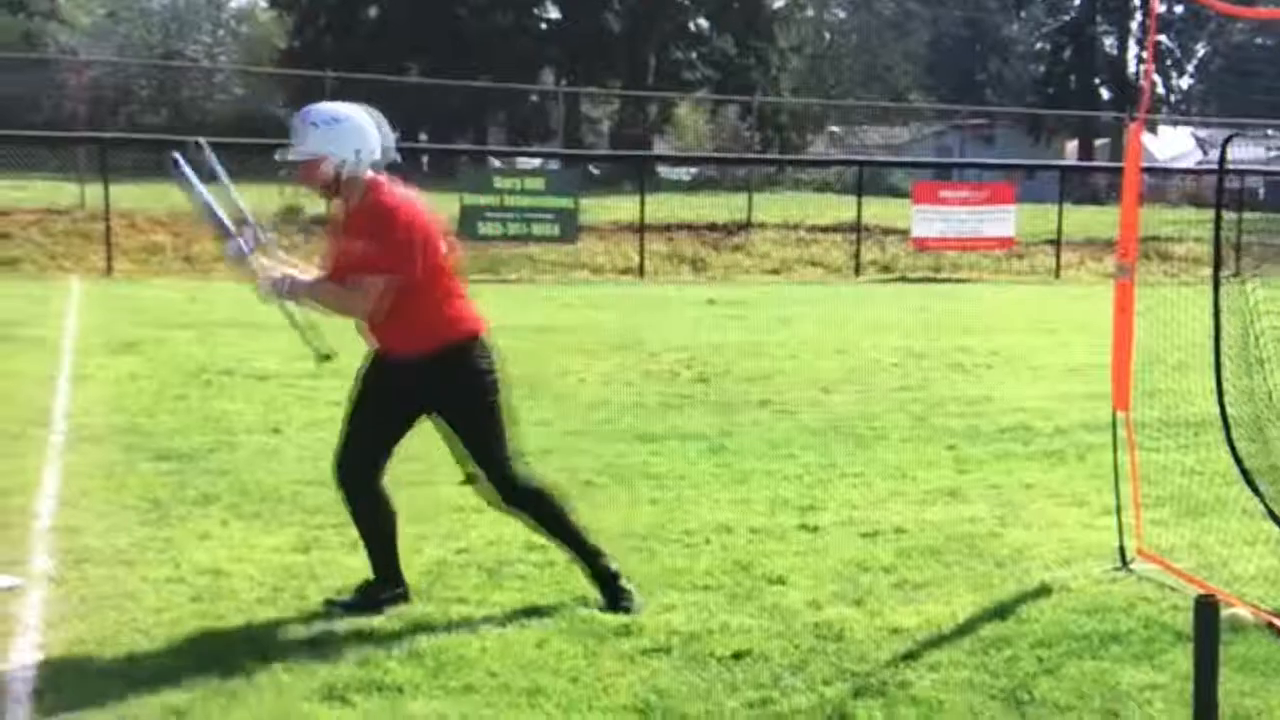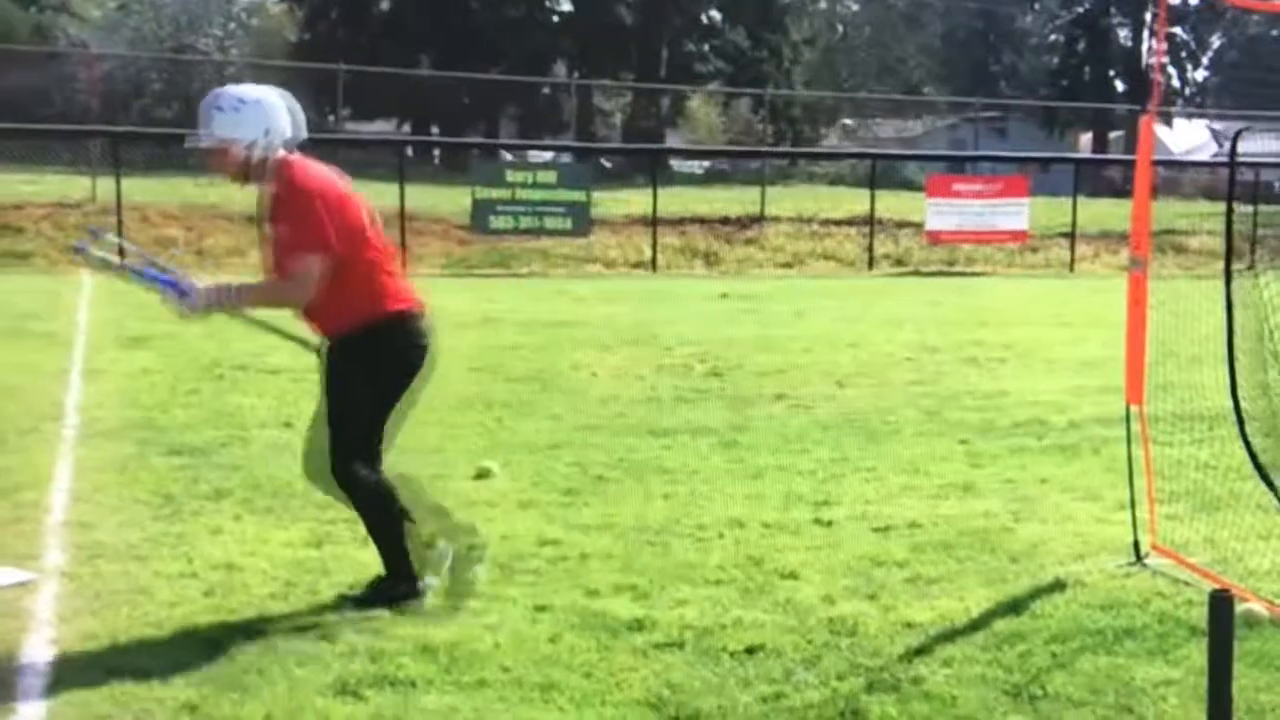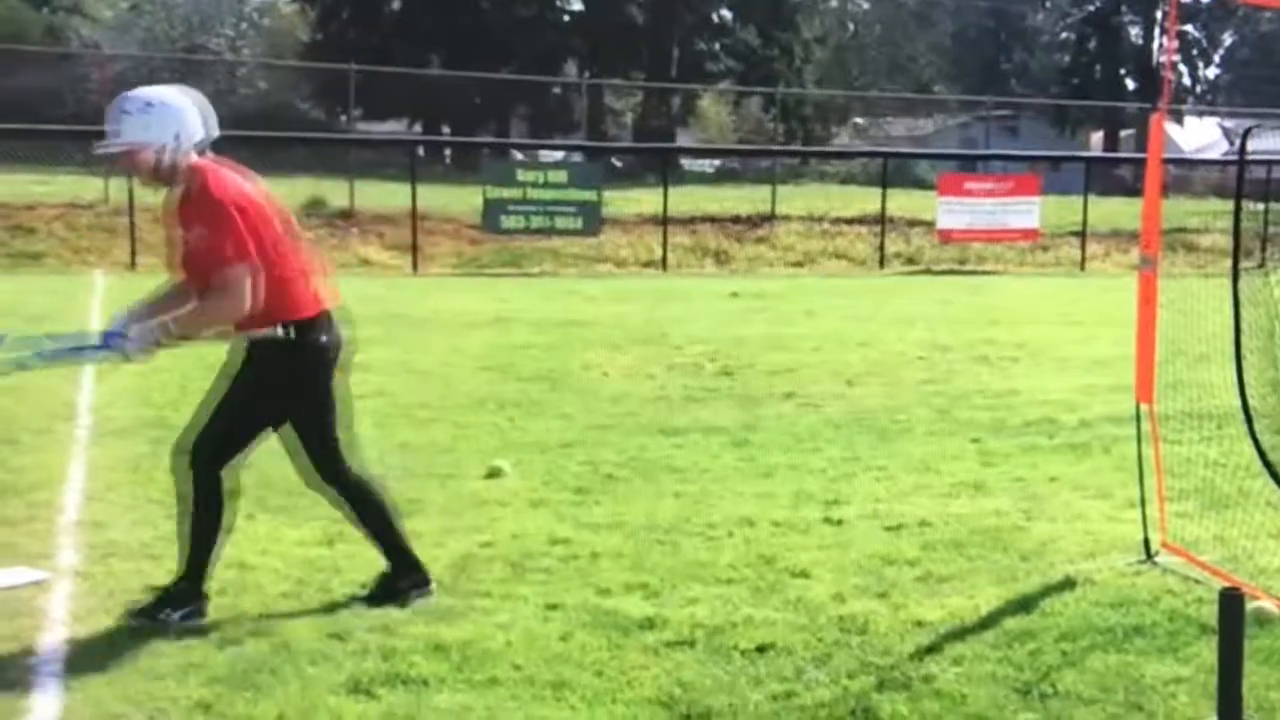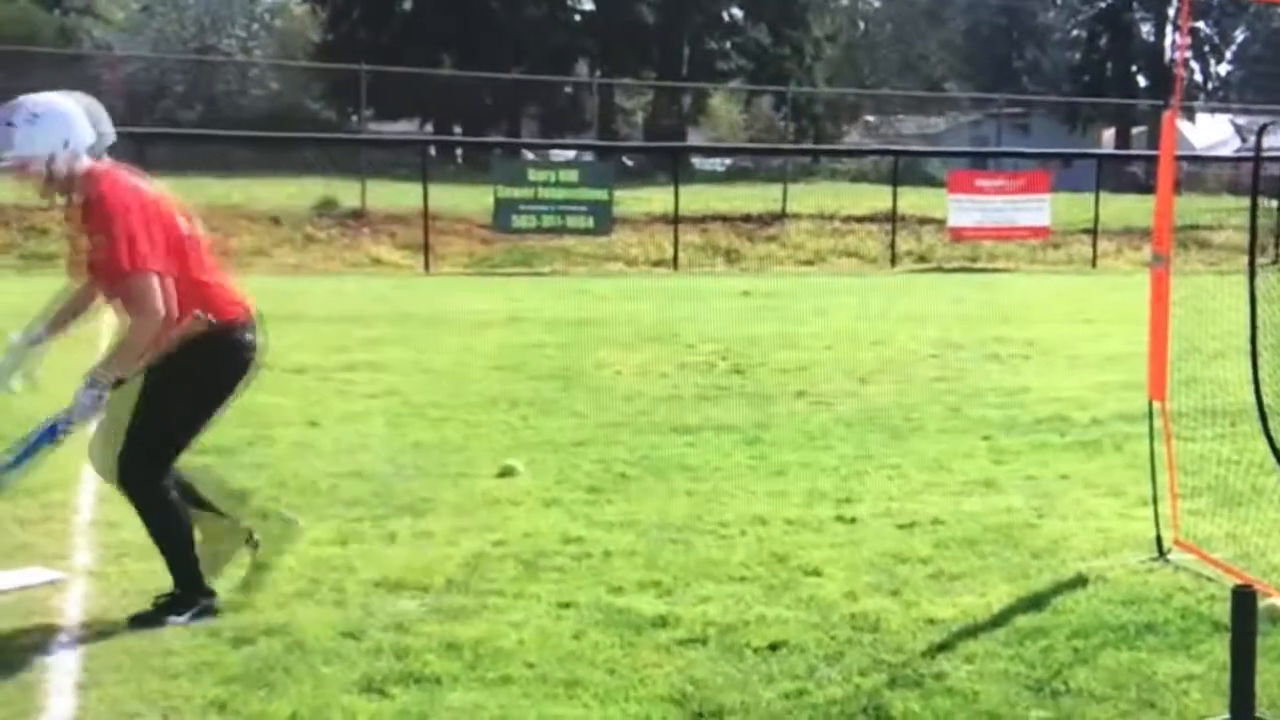
dt=0.2s
person 1, frame 1
left shoulder: (395, 211)
right shoulder: (348, 210)
left elbow: (360, 302)
right elbow: (342, 284)
left wrist: (294, 286)
right wrist: (291, 278)
left hip: (454, 359)
right hip: (396, 360)
left knee: (503, 483)
right knee: (354, 471)
left ankle: (603, 572)
right ankle: (386, 583)
person 1, frame 2
left shoulder: (307, 191)
right shoulder: (282, 189)
left elbow: (302, 289)
right elbow: (288, 278)
left wrist: (218, 297)
right wrist: (215, 293)
left hip: (389, 336)
right hip: (351, 338)
left knee: (336, 463)
right knee: (340, 462)
left ankle: (430, 545)
right ankle: (402, 575)
person 1, frame 3
left shoulder: (216, 196)
right shoulder: (194, 193)
left elbow: (236, 304)
right elbow: (199, 282)
left wrist: (159, 332)
right wrist: (140, 312)
left hip: (292, 339)
right hip: (295, 338)
left knee: (201, 457)
right knee: (327, 467)
left ankle: (189, 593)
right ankle: (406, 572)
person 1, frame 4
left shoulder: (114, 202)
right shoulder: (97, 193)
left elbow: (151, 314)
right elbow: (97, 283)
left wrist: (100, 380)
left hip: (216, 341)
right hip: (190, 337)
left knee: (136, 470)
right knee: (113, 453)
left ankle: (193, 595)
right ankle: (250, 527)
